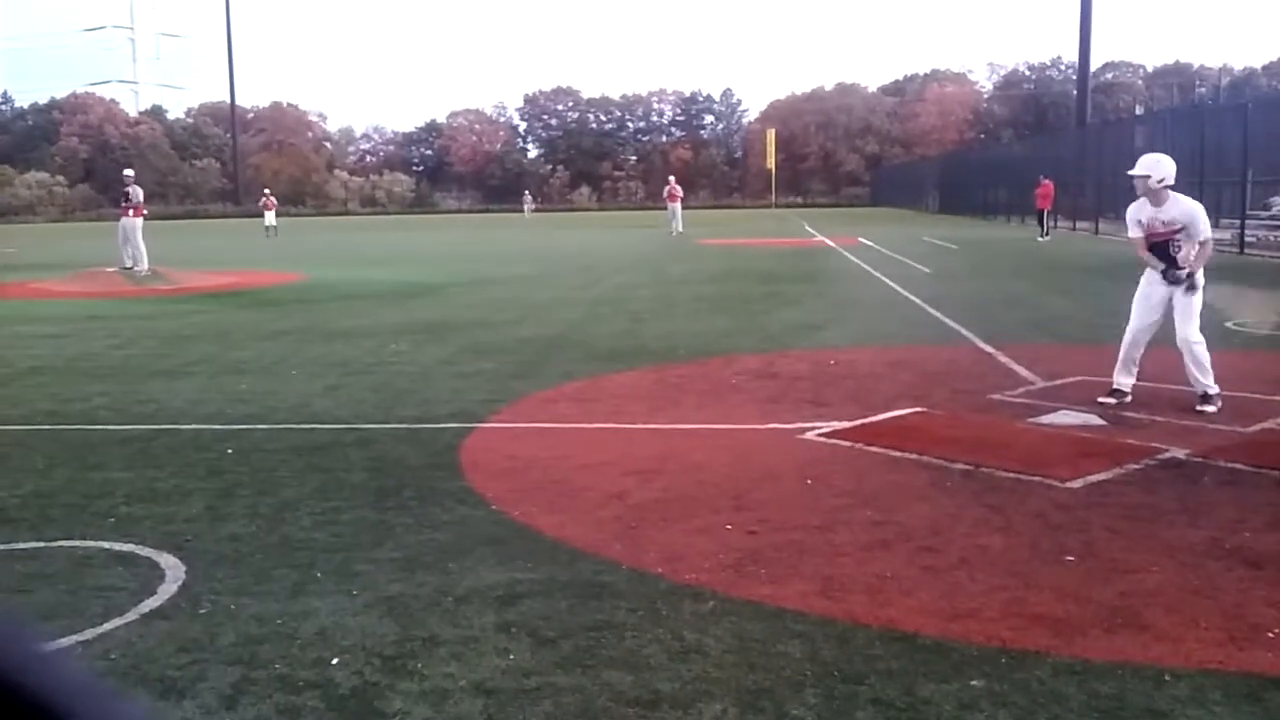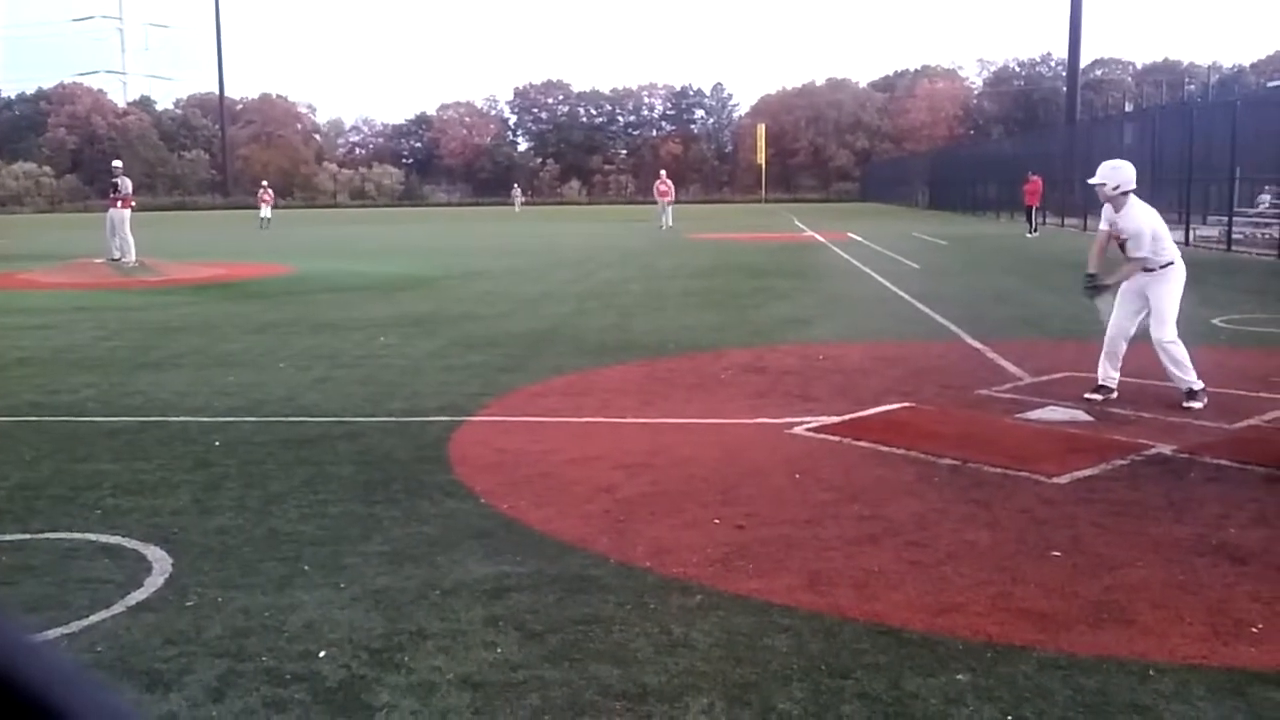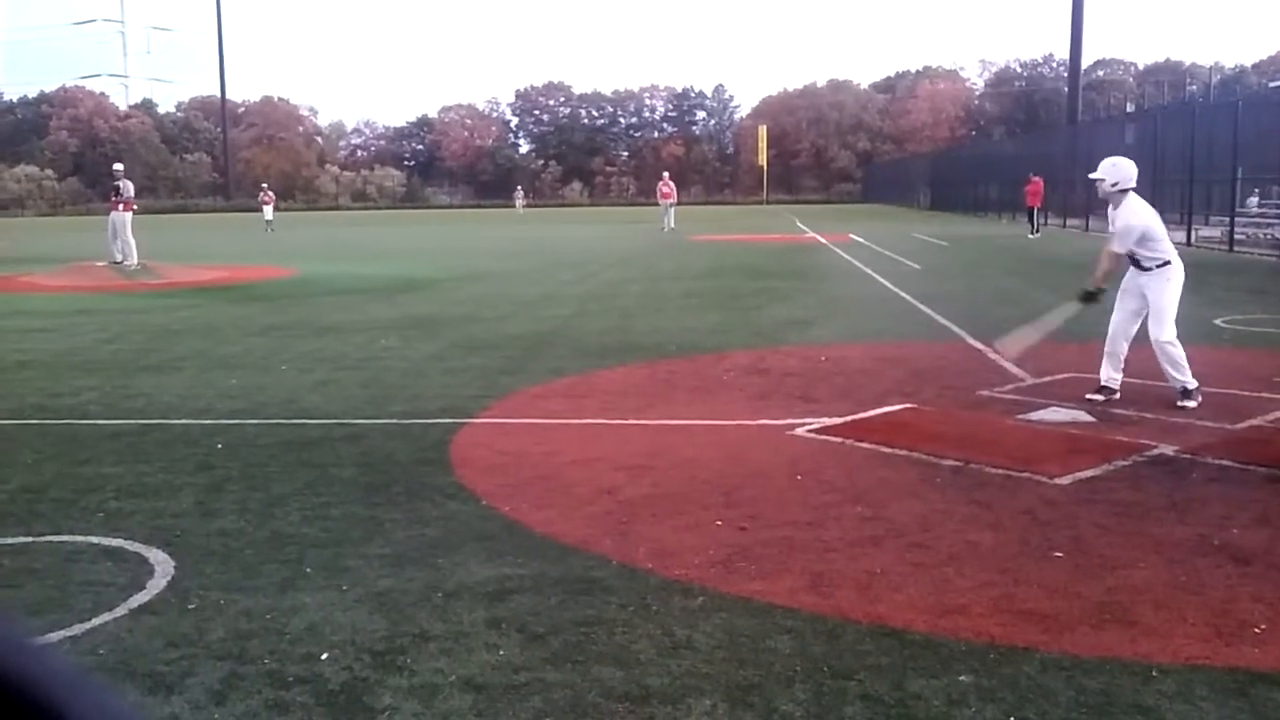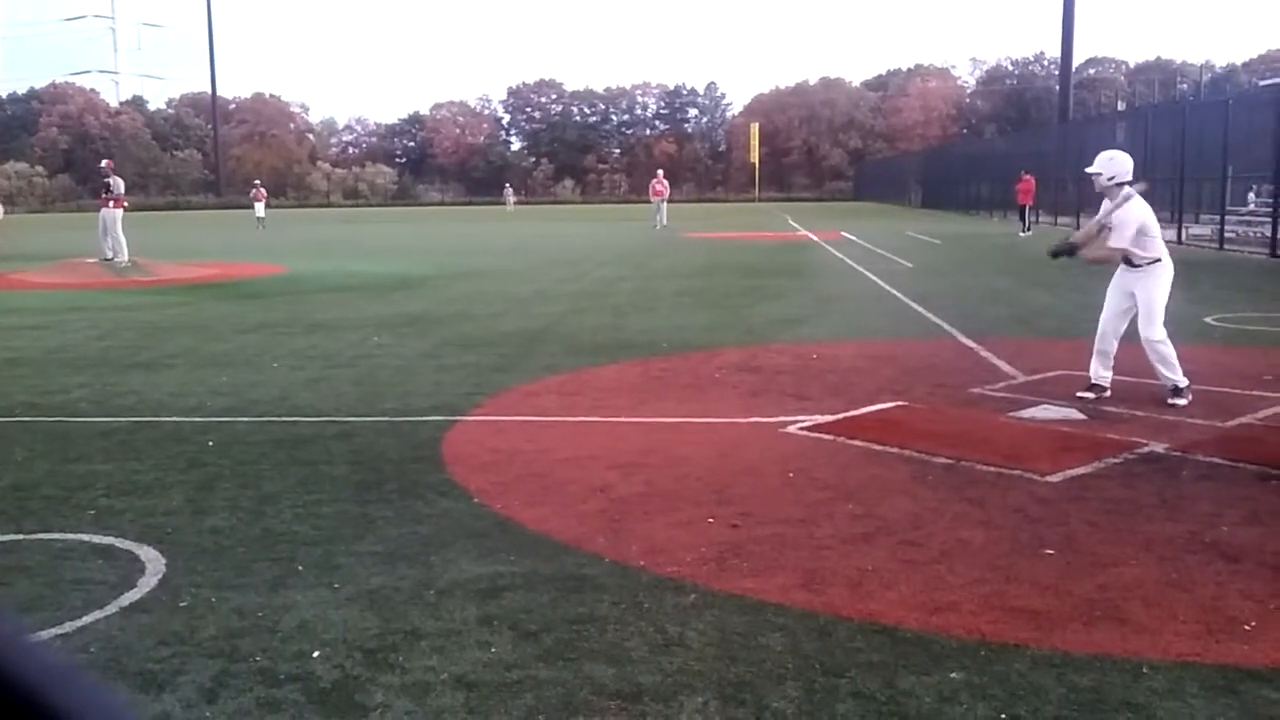
dt=0.7s
person 1, frame 1
left shoulder: (1189, 208)
right shoulder: (1135, 210)
left elbow: (1206, 246)
right elbow: (1140, 249)
left wrist: (1193, 274)
right wrist: (1164, 270)
left hip: (1187, 275)
right hip: (1157, 275)
left knee: (1188, 336)
right knee: (1135, 331)
left ankle: (1209, 391)
right ankle: (1122, 387)
person 1, frame 2
left shoulder: (1138, 219)
right shoulder: (1110, 209)
left elbow: (1134, 264)
right elbow: (1099, 244)
left wrist: (1109, 283)
right wrist: (1092, 274)
left hip: (1167, 274)
right hip: (1142, 273)
left knee: (1163, 335)
right knee: (1117, 327)
left ankle: (1194, 388)
right ankle: (1107, 383)
person 1, frame 3
left shoulder: (1131, 217)
right shoulder: (1116, 208)
left elbow: (1113, 259)
right elbow: (1111, 249)
left wrist: (1093, 287)
right wrist: (1098, 283)
left hip: (1164, 274)
right hip: (1139, 272)
left knee: (1161, 336)
right knee: (1118, 329)
left ankle: (1189, 388)
right ankle: (1110, 384)
person 1, frame 4
left shoulder: (1128, 210)
right shoulder: (1110, 202)
left elbow: (1111, 256)
right elbow: (1095, 234)
left wrist: (1076, 254)
left hip: (1153, 272)
right hip: (1129, 271)
left knee: (1150, 334)
right knee: (1107, 327)
left ankle: (1179, 385)
right ankle: (1100, 382)
